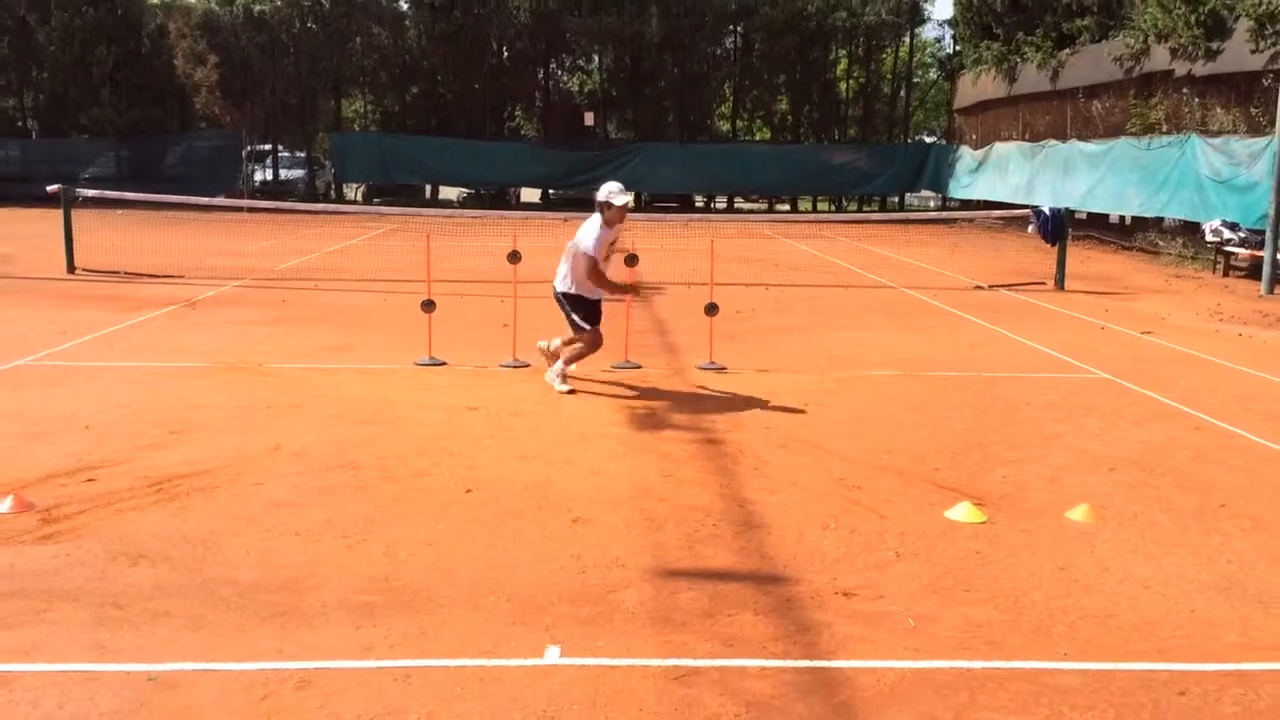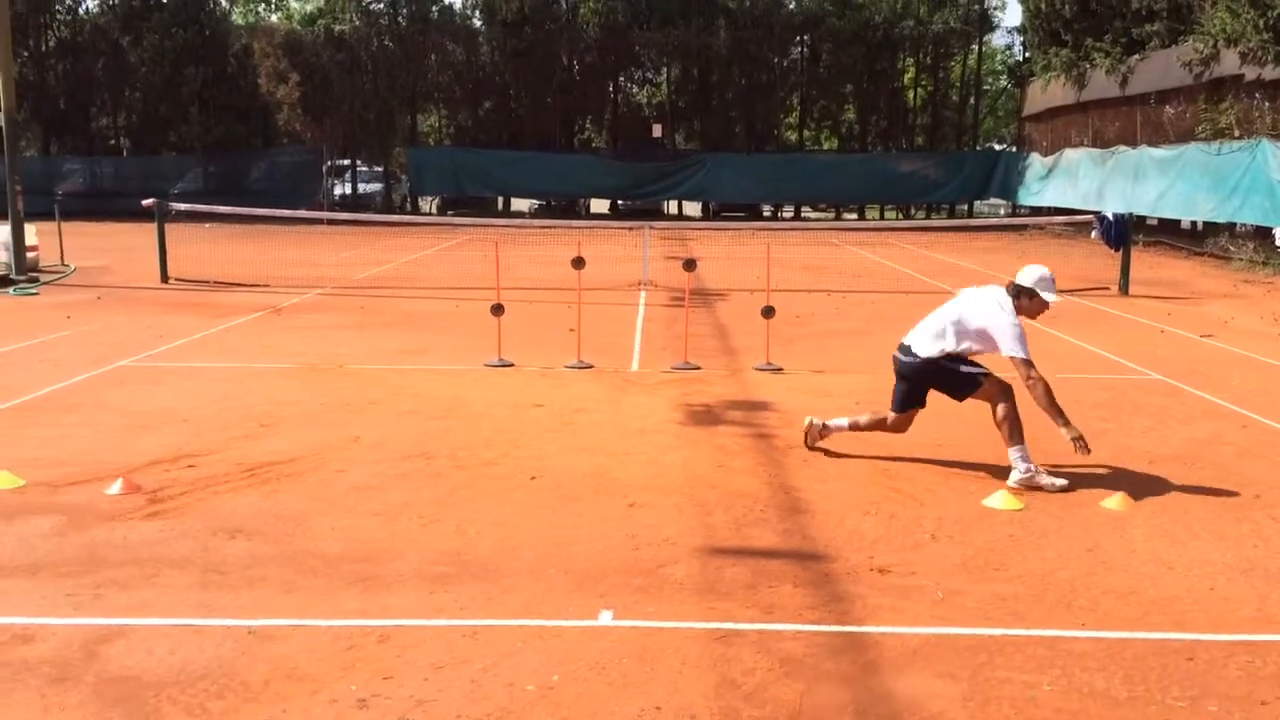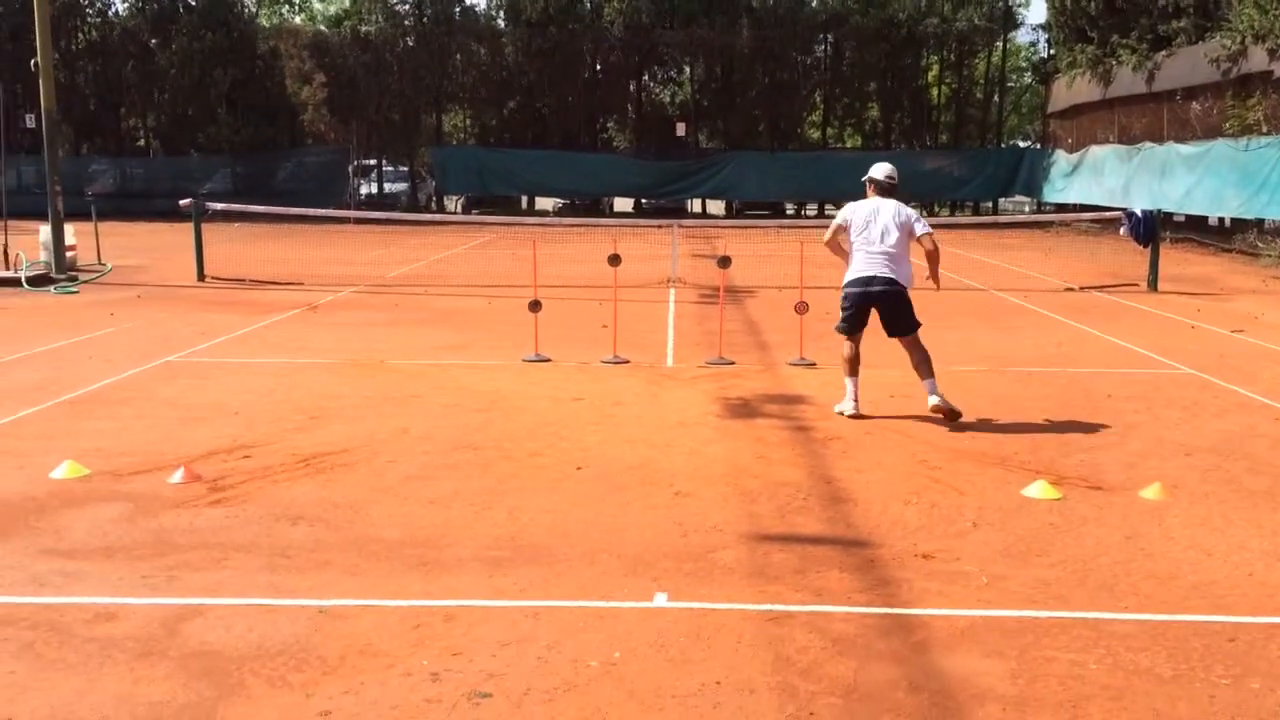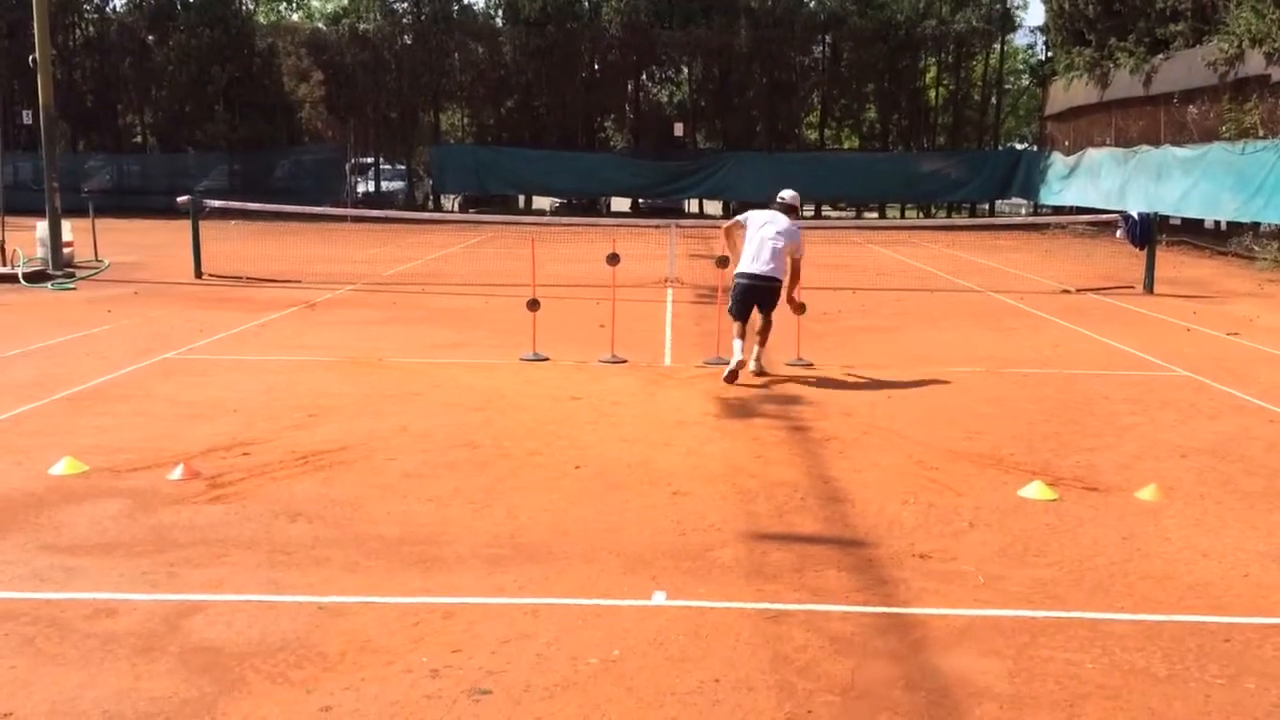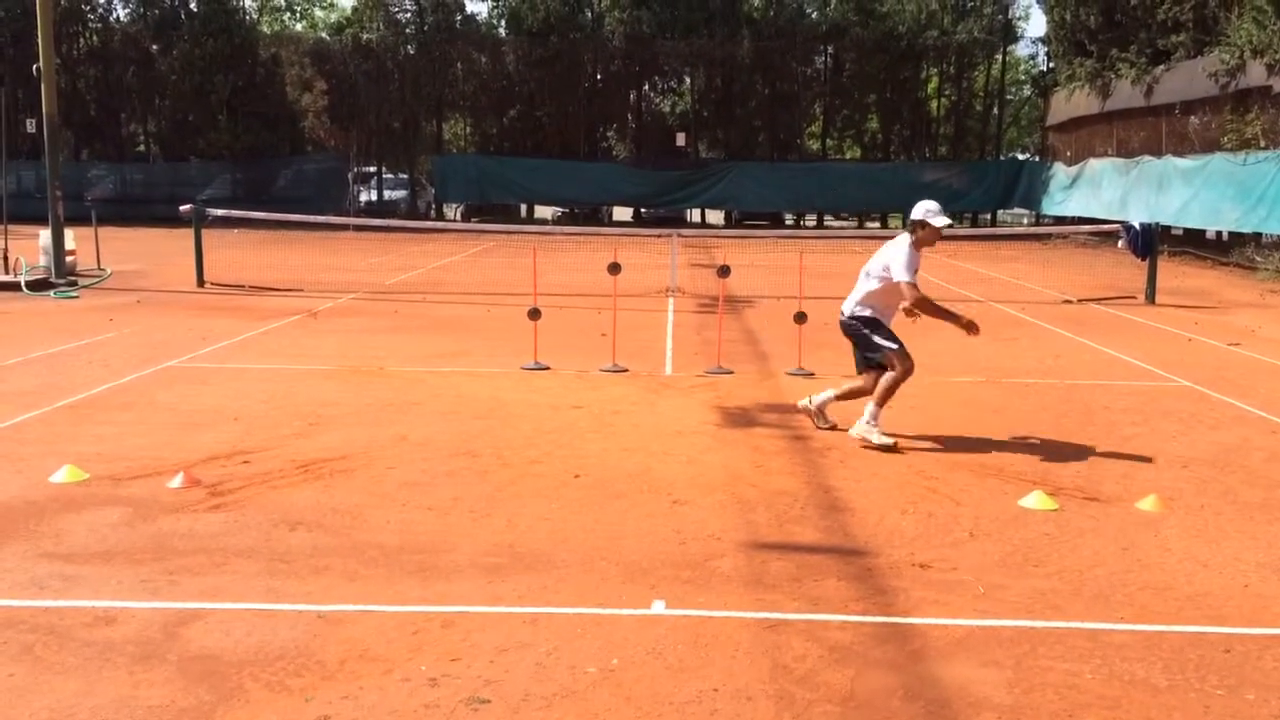
dt=1s
person 1, frame 1
left shoulder: (612, 225)
right shoulder: (594, 233)
right elbow: (592, 274)
right wrist: (620, 288)
left hip: (589, 290)
right hip: (570, 290)
left knee: (585, 332)
right knee: (593, 341)
left ankle: (550, 347)
right ankle: (557, 371)
person 1, frame 2
left shoulder: (990, 294)
right shoulder: (1006, 321)
left elbow: (958, 319)
right elbow: (1032, 379)
right wrist: (1065, 426)
left hip: (909, 351)
right hip: (927, 358)
left knee: (895, 422)
right knee: (1002, 392)
left ankle: (822, 427)
right ankle: (1022, 469)
person 1, frame 3
left shoulder: (853, 208)
right shoulder: (907, 212)
left elbow: (829, 239)
right elbow: (931, 247)
right wrist: (934, 274)
left hip: (857, 283)
right hip: (892, 284)
left knee: (851, 340)
right knee: (913, 343)
left ankle: (850, 401)
right ankle: (935, 398)
person 1, frame 4
left shoulder: (755, 214)
right shoulder: (795, 232)
left elbow: (727, 229)
right elbow: (795, 271)
left wrist: (736, 255)
right wrist: (790, 295)
left hip: (745, 276)
right hip: (771, 280)
left knee: (739, 321)
right knee: (765, 317)
left ankle: (738, 356)
right ankle: (756, 361)
person 1, frame 5
left shoulder: (911, 248)
right shoulder: (902, 252)
right elbow: (915, 299)
left wrist: (899, 304)
right wrist: (957, 319)
left hip: (875, 319)
right hip: (859, 318)
left knee: (872, 386)
right knee: (904, 366)
left ankle: (815, 403)
right ankle: (867, 424)
